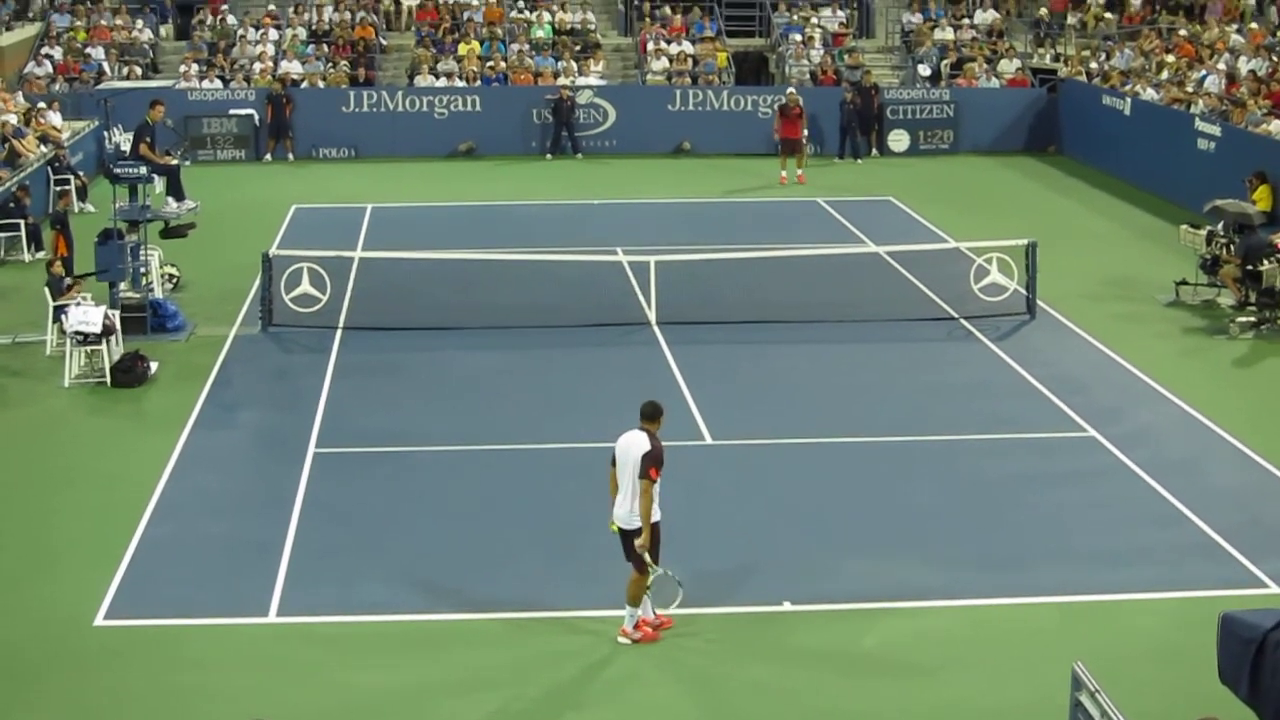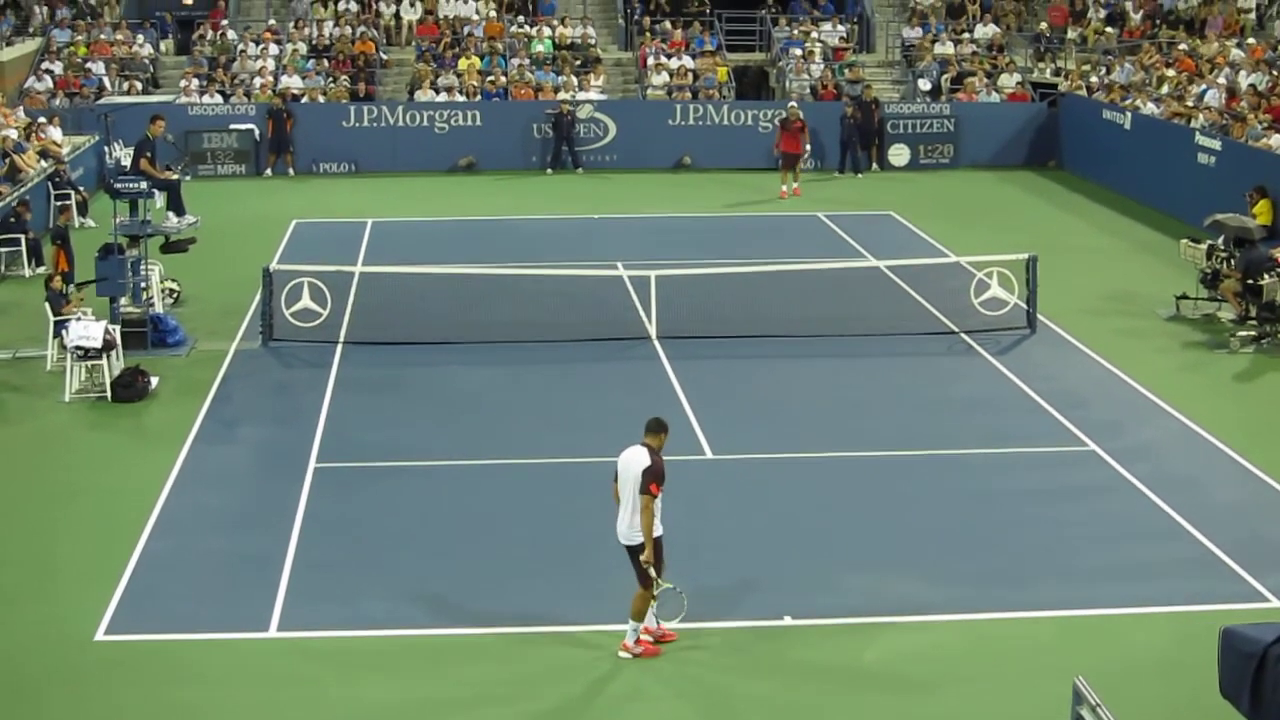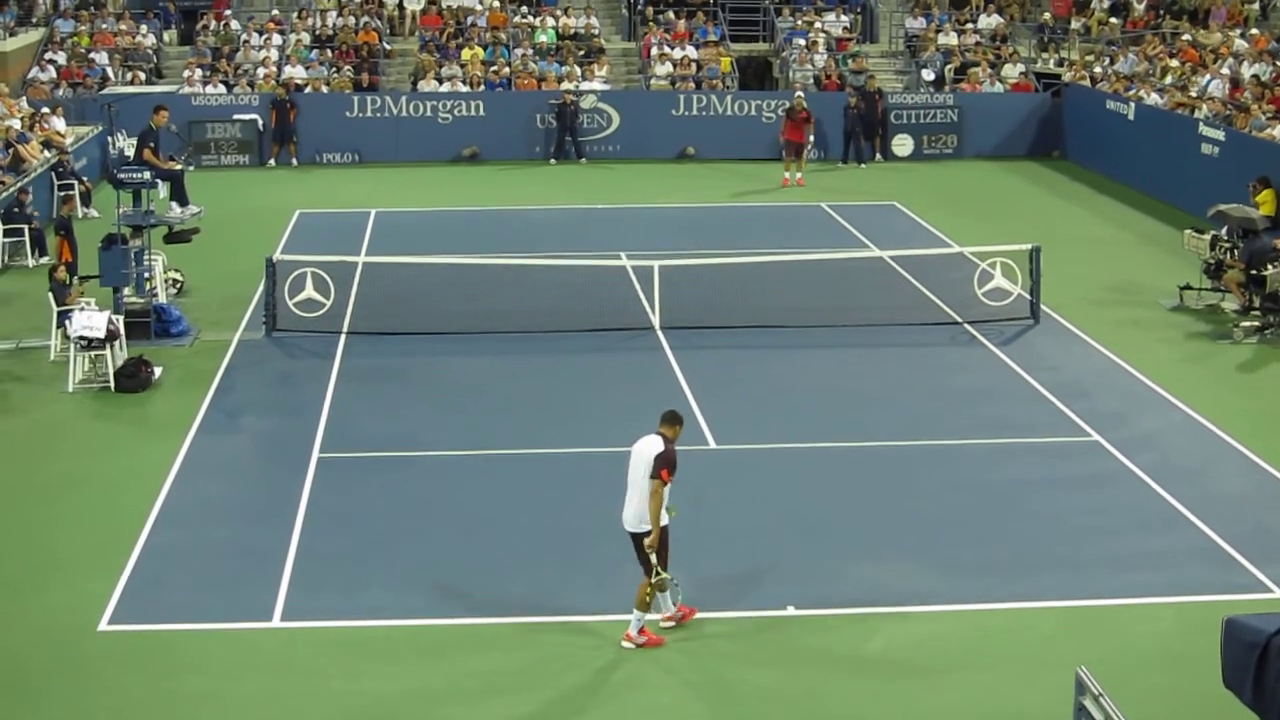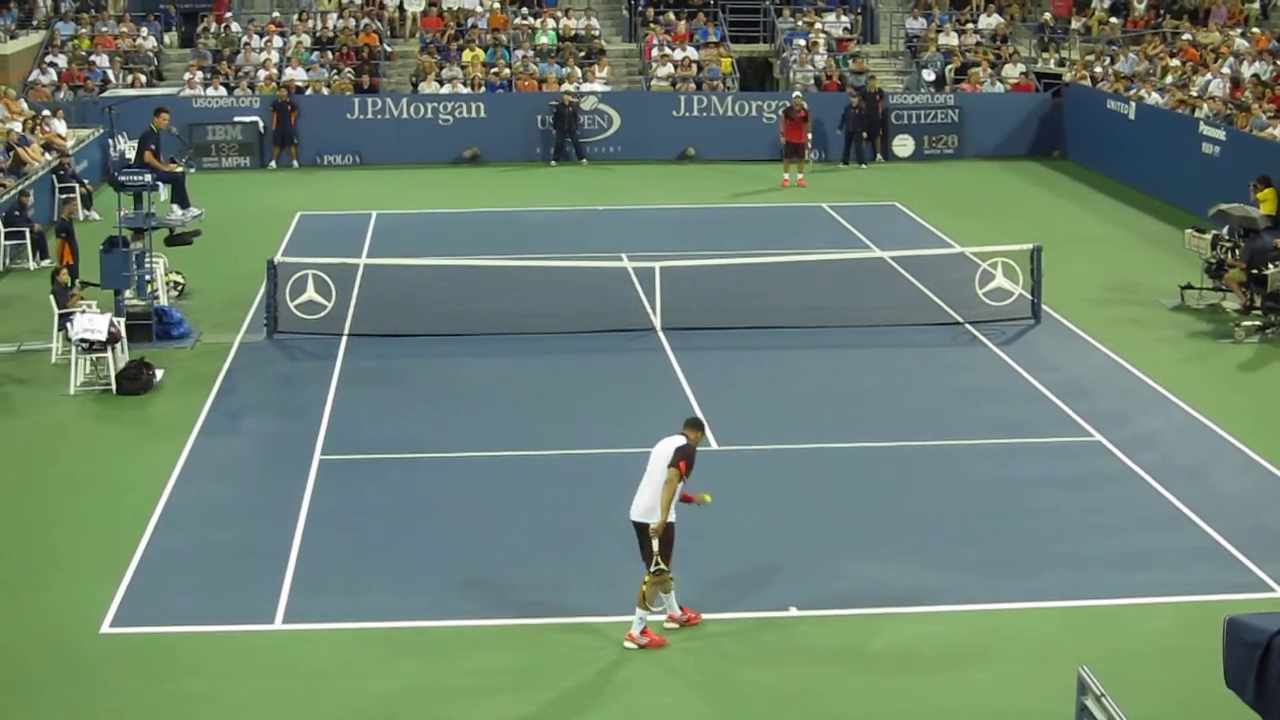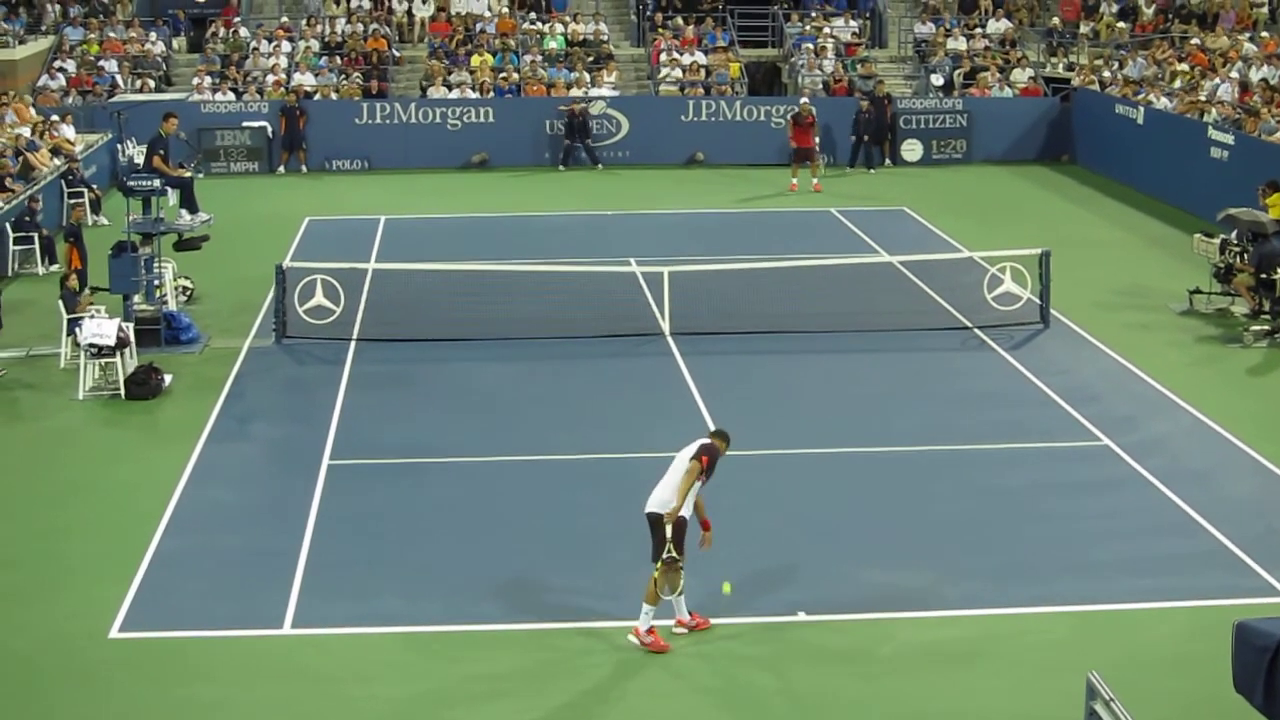
dt=0.3s
person 1, frame 1
left shoulder: (624, 438)
right shoulder: (653, 448)
left elbow: (613, 477)
right elbow: (646, 491)
left wrist: (615, 510)
right wrist: (646, 532)
left hip: (622, 515)
right hip: (641, 519)
left knee: (642, 569)
right knee: (641, 571)
left ankle: (646, 616)
right ankle: (629, 628)
person 1, frame 2
left shoulder: (626, 454)
right shoulder: (654, 463)
left elbow: (617, 493)
right elbow: (646, 506)
right wrist: (649, 547)
left hip: (625, 529)
right hip: (642, 534)
left knee: (655, 575)
right knee: (647, 586)
left ankle: (649, 627)
right ankle: (630, 643)
person 1, frame 3
left shoulder: (641, 443)
right shoulder: (666, 451)
right elbow: (656, 491)
right wrist: (656, 532)
left hip: (632, 517)
right hip: (648, 523)
left knee: (659, 569)
right knee: (653, 576)
left ankle: (669, 612)
right ankle: (633, 633)
person 1, frame 4
left shoulder: (666, 443)
right shoulder: (686, 448)
right elbow: (671, 480)
left wrist: (690, 498)
right wrist: (662, 518)
left hip: (640, 511)
right hip: (653, 517)
left knee: (663, 565)
right knee: (655, 574)
left ankle: (675, 613)
right ankle: (636, 633)
person 1, frame 5
left shoulder: (695, 448)
right shoulder: (710, 448)
left elbow: (695, 493)
right elbow: (691, 473)
left wrist: (706, 528)
right wrist: (678, 506)
left hip: (658, 508)
right hip: (668, 511)
left ankle: (683, 619)
right ankle: (643, 629)
